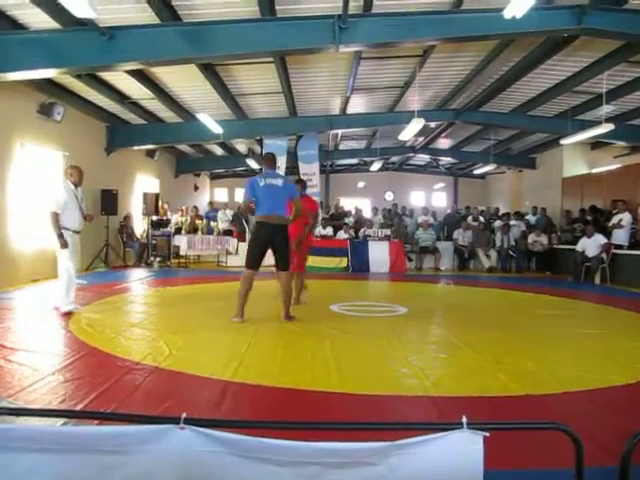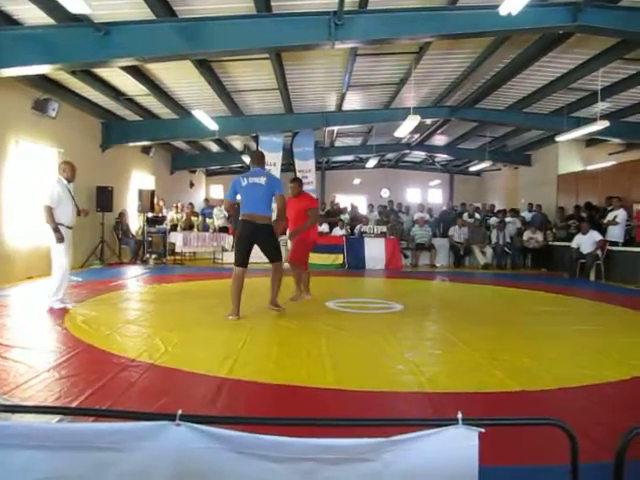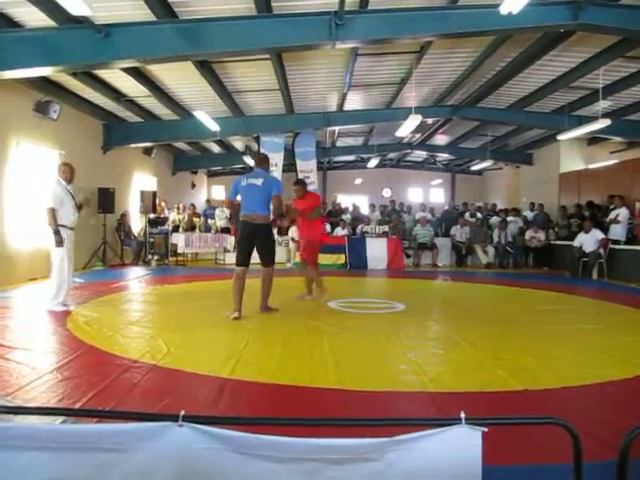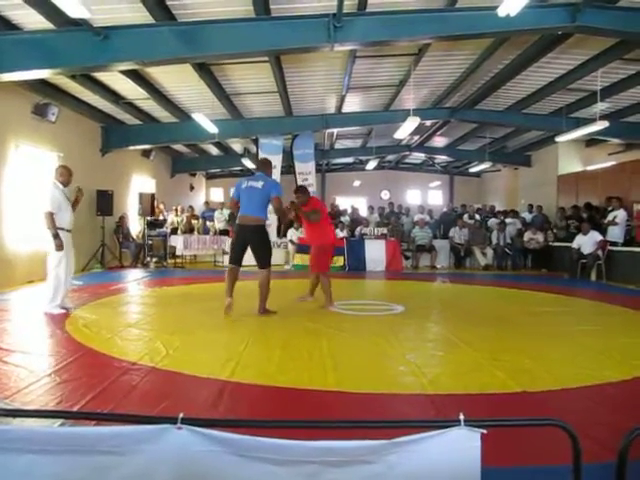
dt=0.2s
person 1, frame 1
left shoulder: (253, 181)
right shoulder: (287, 182)
left elbow: (245, 205)
right elbow: (298, 207)
left hip: (262, 227)
right hip: (281, 228)
left knee: (250, 270)
right knee: (284, 272)
left ankle: (240, 313)
right ankle: (287, 313)
person 1, frame 2
left shoulder: (238, 180)
right shoulder: (273, 180)
left elbow: (227, 206)
right elbow: (281, 204)
right wrist: (279, 221)
left hip: (246, 225)
right hip: (265, 227)
left knee: (239, 269)
right knee: (277, 262)
left ankle: (235, 311)
right ankle: (273, 300)
person 1, frame 3
left shoulder: (240, 180)
right shoulder: (273, 181)
left elbow: (228, 204)
right elbow: (277, 204)
right wrist: (276, 218)
left hip: (245, 226)
right hip: (263, 227)
left knee: (240, 268)
right knee: (268, 267)
left ankle: (237, 309)
right ankle: (264, 305)
person 1, frame 4
left shoulder: (242, 182)
right shoulder: (272, 184)
left elbow: (232, 205)
right elbow: (277, 205)
right wrist: (282, 214)
left hip: (241, 227)
right hip: (258, 229)
left knee: (233, 265)
right knee: (264, 270)
left ankle: (229, 296)
right ankle: (262, 308)
person 2, frame 1
left shoulder: (78, 191)
right shoulder: (63, 191)
right elbow: (54, 214)
left wrist: (86, 217)
right wrist: (60, 237)
left hip: (74, 235)
right hip: (65, 234)
left knee: (70, 268)
right knee: (67, 268)
left ankle: (64, 302)
right ankle: (66, 303)
person 2, frame 2
left shoulder: (69, 187)
right shoulder: (56, 186)
right elbow: (47, 209)
left wrist: (80, 212)
right wrist: (56, 231)
left hip: (67, 230)
right hip: (58, 230)
left knee: (63, 265)
right knee: (62, 265)
left ankle: (58, 298)
right ankle: (54, 300)
person 2, frame 3
left shoulder: (67, 188)
right shoulder: (56, 188)
right elbow: (50, 211)
left wrist: (81, 205)
right wrist: (56, 233)
left hip: (68, 232)
right hip: (60, 232)
left knee: (67, 268)
right knee: (60, 268)
left ankle: (61, 300)
right ankle: (54, 303)
person 2, frame 4
left shoulder: (62, 191)
right shoulder: (53, 191)
left elbow: (68, 211)
right elbow: (48, 215)
left wrist: (77, 199)
right wrist: (56, 237)
left hip: (65, 234)
right hip: (58, 235)
left knee: (67, 269)
right knee: (56, 271)
left ankle: (60, 302)
right ankle: (52, 305)
person 3, frame 1
left shoulder: (310, 204)
left elbow: (312, 224)
left wrist: (300, 239)
left hip: (301, 241)
right hip: (289, 239)
left knee: (297, 269)
right knee: (291, 267)
left ankle: (296, 297)
right ankle: (301, 285)
person 3, frame 2
left shoulder: (309, 200)
right shoulder: (289, 200)
left elbow: (314, 219)
right elbow: (288, 218)
left wrist: (298, 231)
left hip: (305, 237)
right hip: (295, 237)
left knee: (294, 262)
right knee: (302, 265)
left ankle: (299, 291)
right ankle: (306, 292)
person 3, frame 3
left shoulder: (314, 198)
right shoulder: (296, 201)
left elbow: (317, 215)
right elbow: (295, 217)
left wrist: (299, 213)
left hip: (314, 236)
right hip: (304, 237)
left knee: (309, 263)
right knee: (307, 264)
left ankle: (322, 291)
right ankle: (308, 293)
person 3, frame 4
left shoulder: (315, 204)
right shoulder: (303, 206)
left elbow: (314, 219)
right elbow: (301, 221)
left wrist: (299, 211)
left hip: (324, 242)
right hip: (316, 241)
left knee: (321, 270)
right knee: (315, 268)
left ankle: (328, 301)
right ankle: (310, 294)
